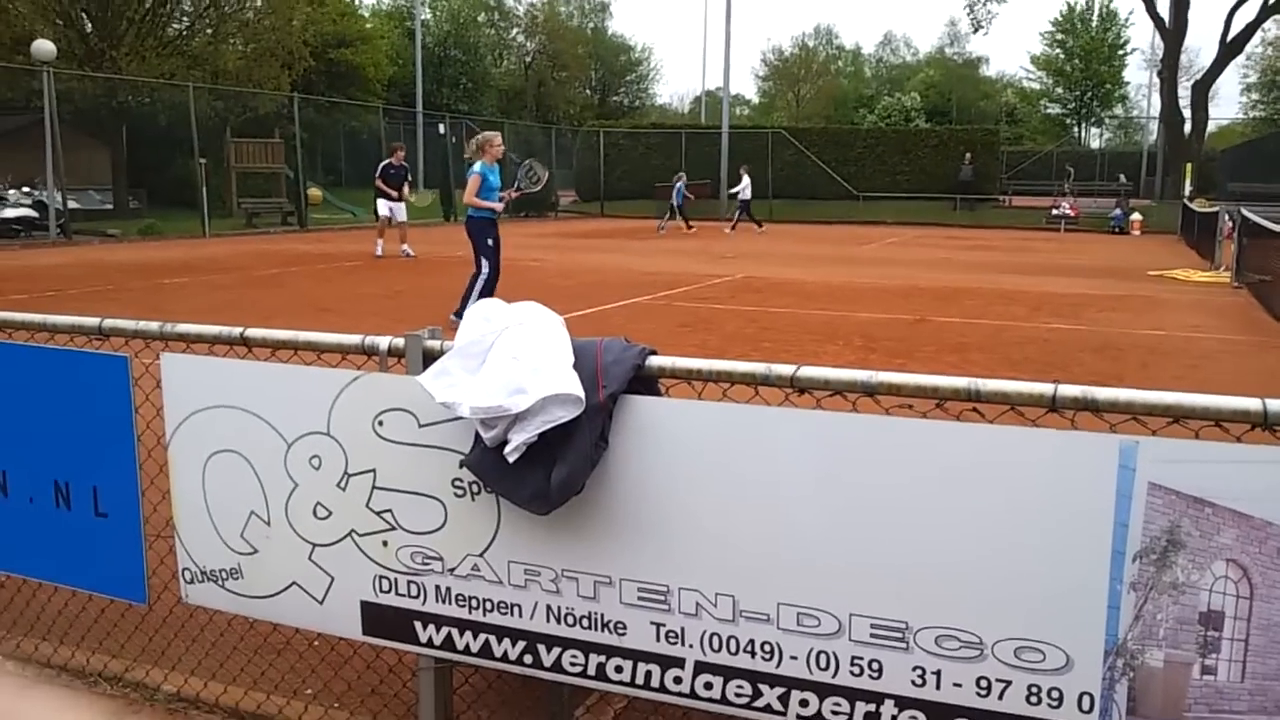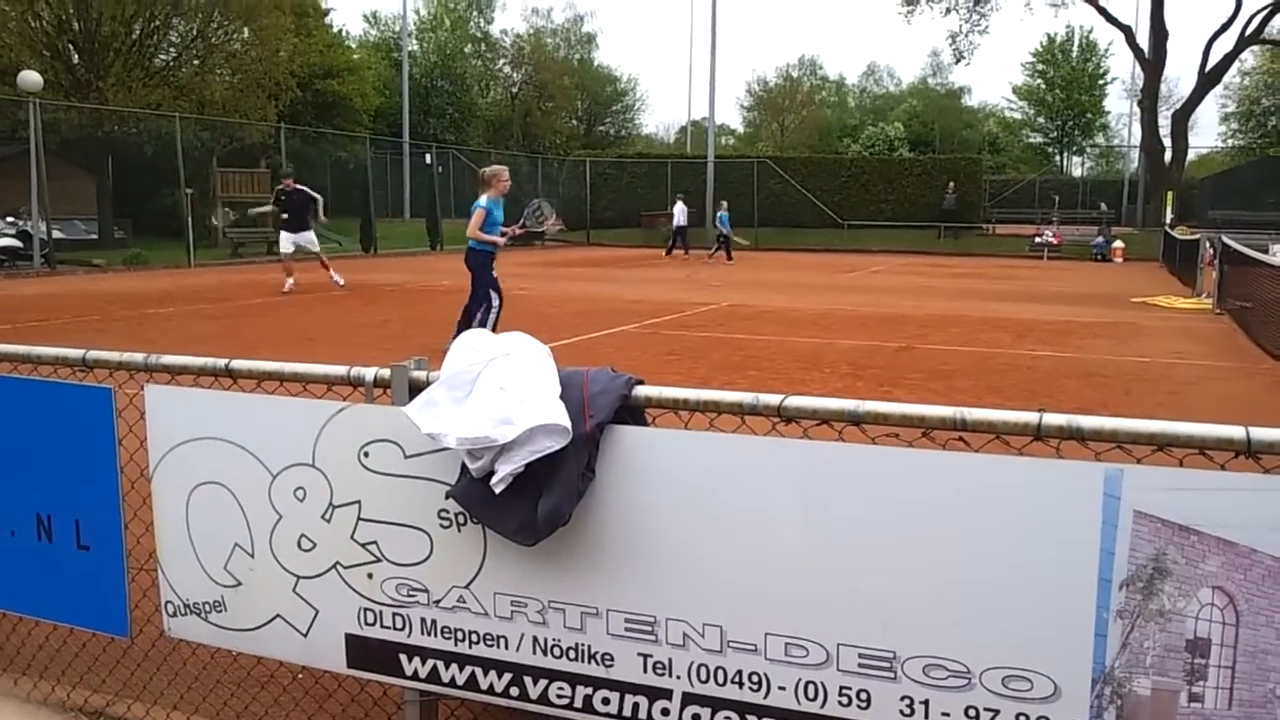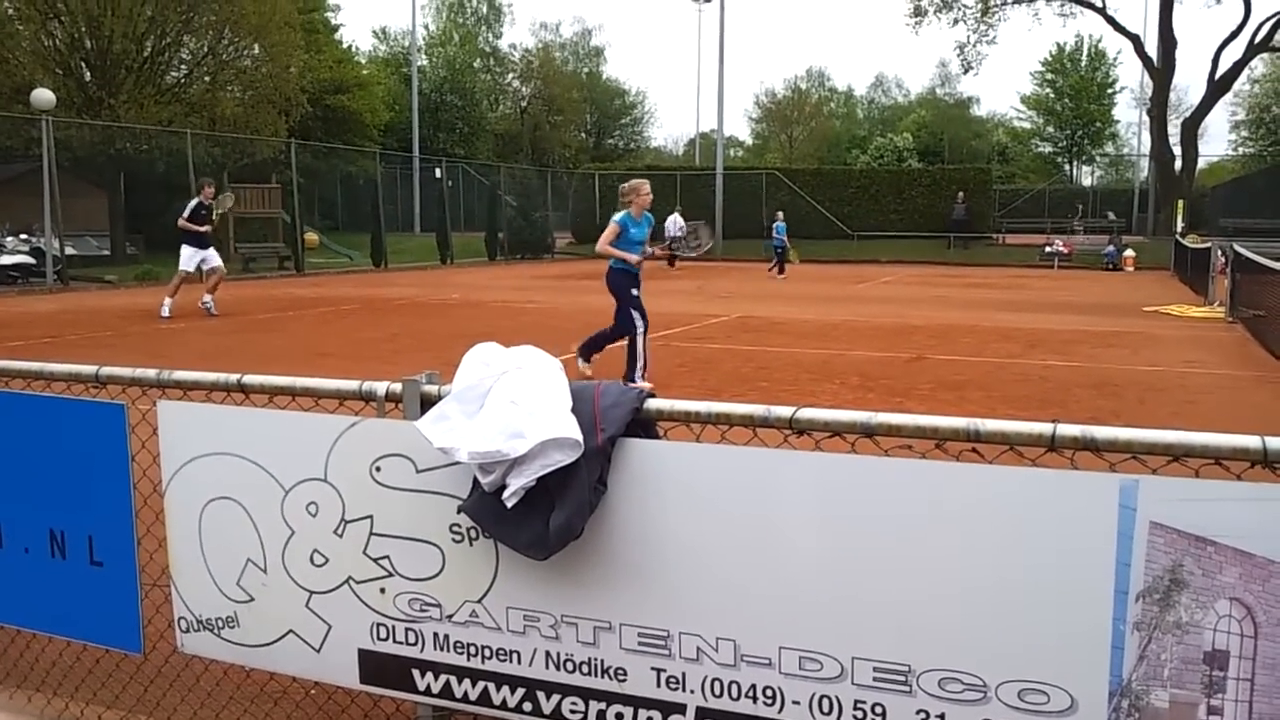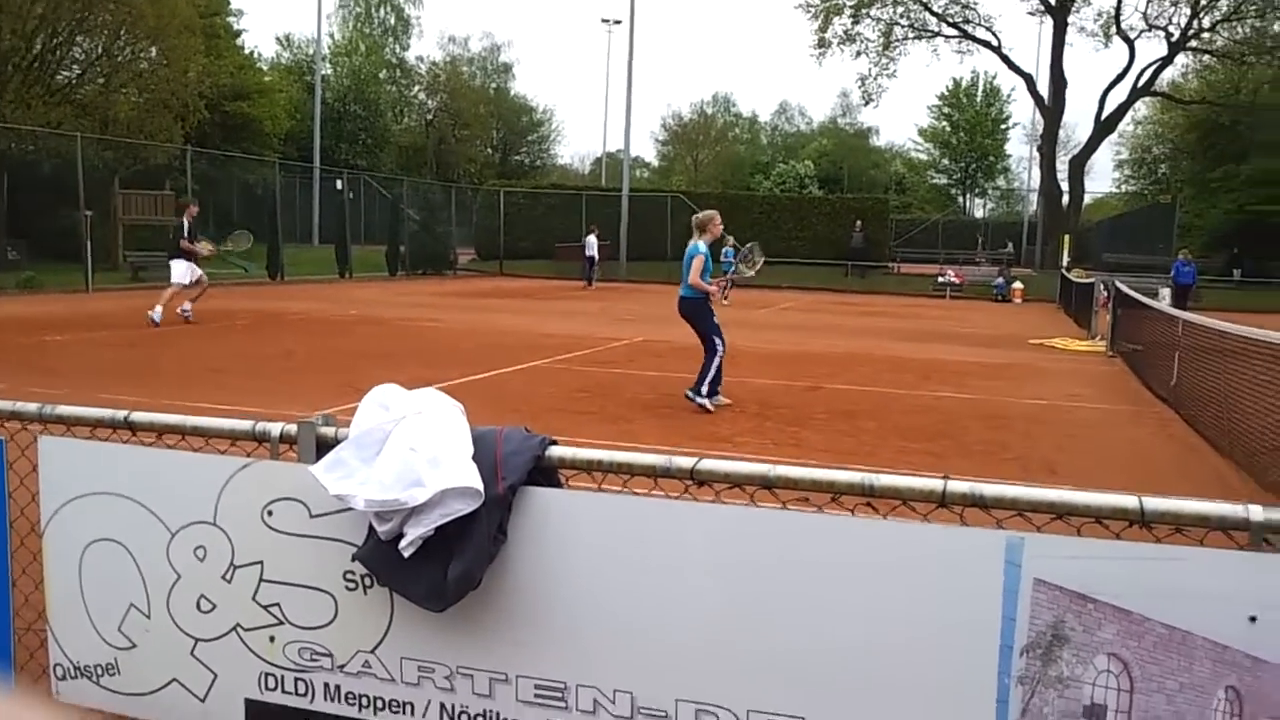
dt=1s
person 1, frame 1
left shoulder: (495, 168)
right shoulder: (478, 169)
right elbow: (467, 199)
left wrist: (505, 195)
right wrist: (493, 205)
left hip: (490, 223)
right hip: (478, 223)
left knee: (493, 270)
right knee: (485, 270)
right ankle: (462, 314)
person 1, frame 2
left shoulder: (498, 201)
right shoulder: (484, 203)
right elbow: (471, 232)
left wrist: (507, 231)
right wrist: (496, 239)
left hip: (483, 256)
right hip: (479, 256)
left knee: (477, 300)
right knee: (494, 301)
person 1, frame 3
left shoulder: (648, 219)
right shoulder: (621, 219)
right elbow: (600, 247)
left wrist: (653, 252)
right wrist: (628, 256)
left hip: (633, 276)
right hip: (619, 276)
left knee: (623, 326)
right knee: (639, 324)
left ankle: (585, 352)
right ankle: (634, 377)
person 1, frame 4
left shoulder: (699, 246)
right shoulder: (701, 249)
right elbow: (692, 280)
left wrist: (711, 283)
right wrist: (710, 290)
left hip: (691, 303)
right hip: (694, 304)
left knee: (714, 346)
right knee: (717, 348)
left ankle: (711, 393)
right ankle: (699, 392)
